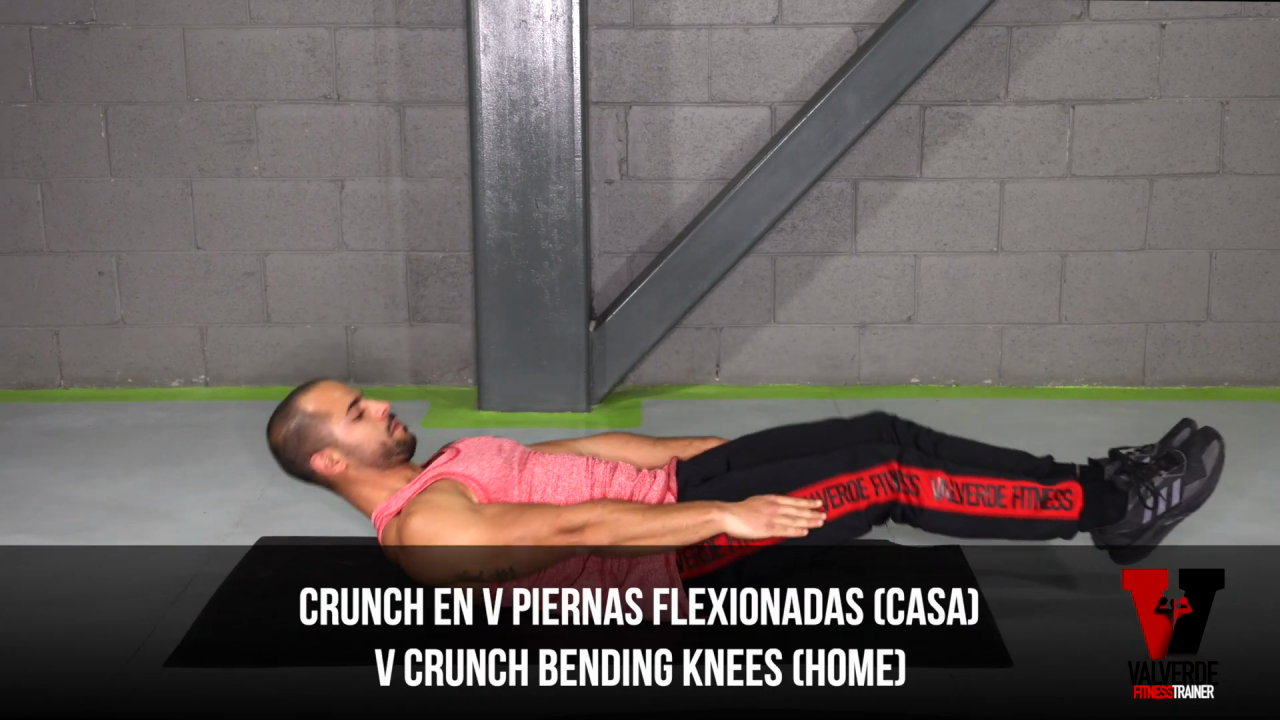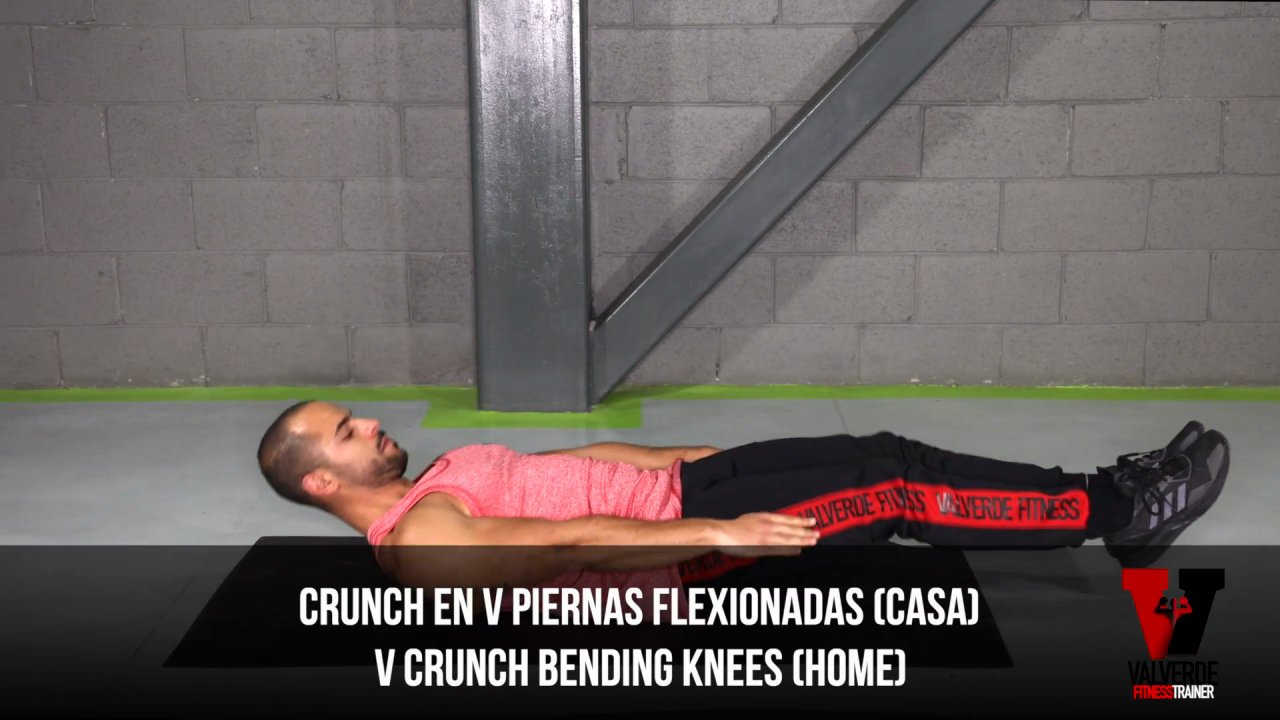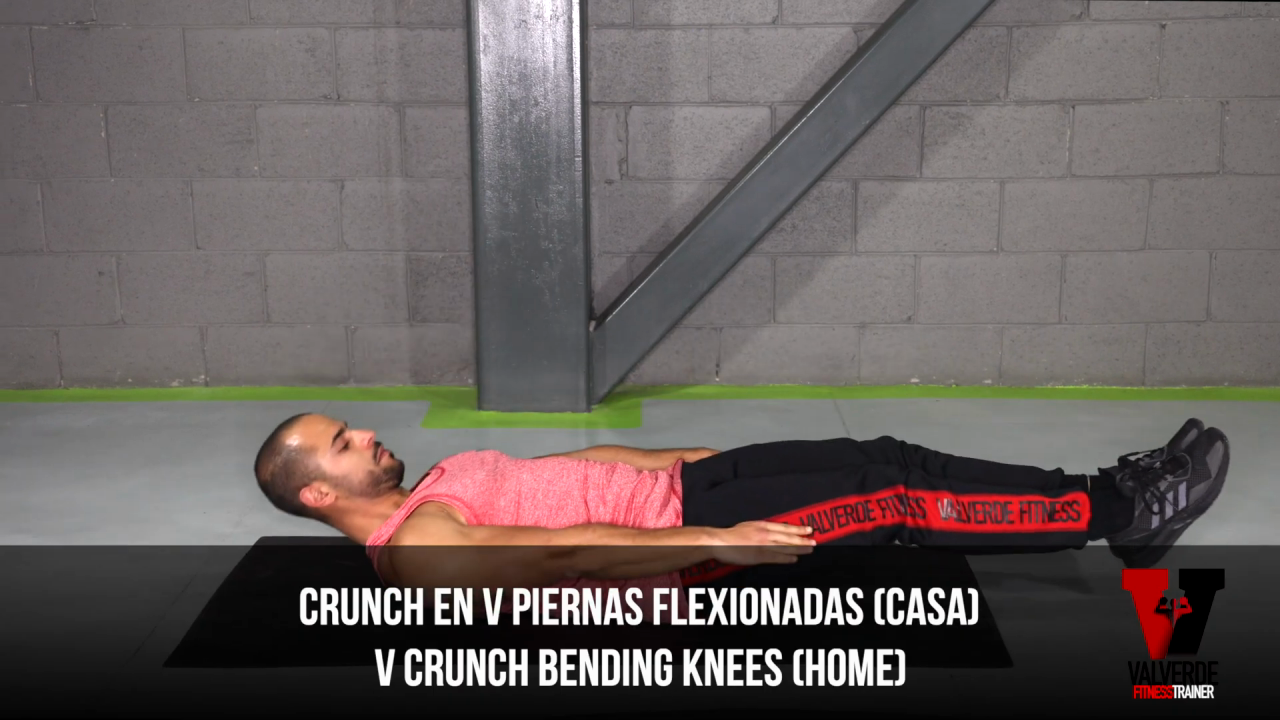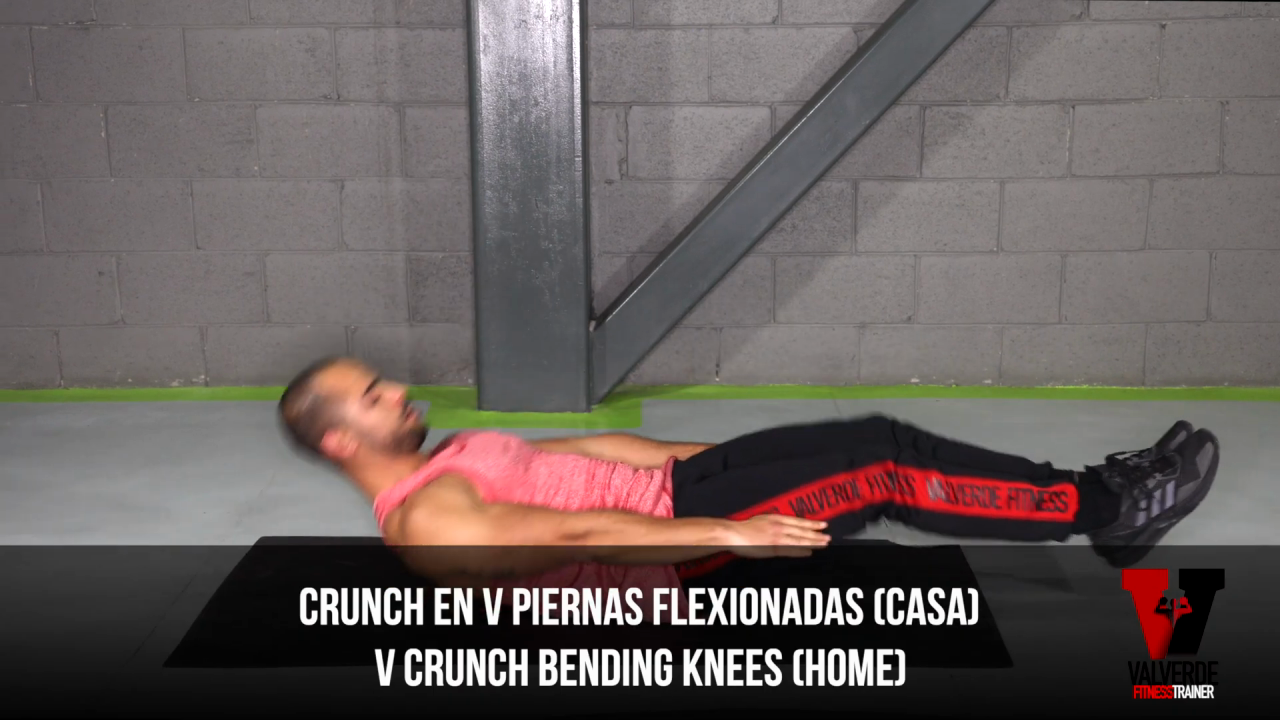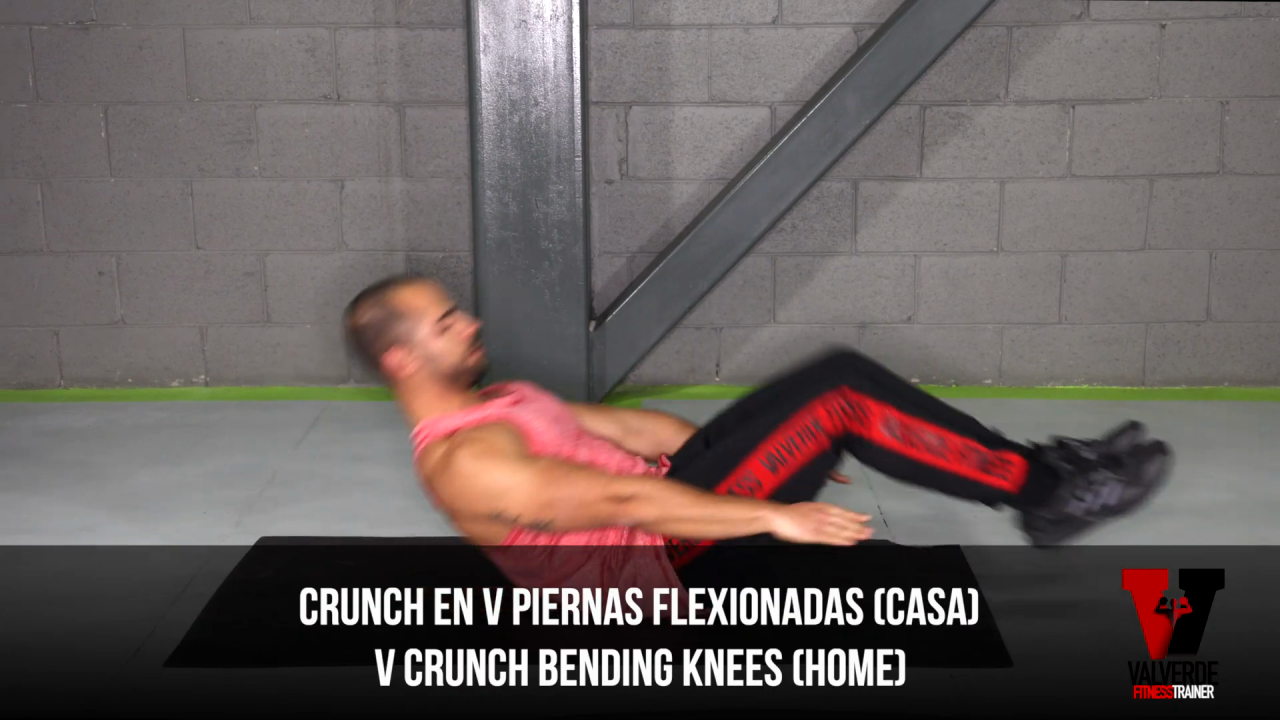
dt=0.2s
person 1, frame 1
left shoulder: (444, 471)
right shoulder: (422, 532)
left elbow: (586, 449)
right elbow: (576, 533)
left wrist: (708, 449)
right wrist: (724, 517)
left hip: (675, 483)
right hip: (675, 549)
left knee: (877, 432)
right knee: (886, 479)
left ankle: (1101, 488)
right ankle: (1114, 508)
person 1, frame 2
left shoulder: (443, 482)
right shoulder: (415, 543)
right elbow: (570, 547)
left wrist: (687, 462)
right wrist: (720, 535)
left hip: (678, 481)
right hip: (677, 544)
left knee: (885, 453)
right knee: (894, 497)
left ankle: (1111, 499)
right ankle: (1118, 515)
person 1, frame 3
left shoulder: (435, 491)
right shoulder: (412, 549)
right elbow: (567, 554)
left wrist: (682, 461)
right wrist: (717, 543)
left hip: (676, 484)
right hip: (677, 538)
left knee: (883, 458)
right knee: (893, 502)
left ankle: (1106, 496)
right ankle: (1119, 518)
person 1, frame 4
left shoulder: (445, 462)
right shoulder: (424, 522)
left elbow: (581, 450)
right elbow: (573, 538)
left wrist: (701, 456)
right wrist: (729, 537)
left hip: (670, 489)
right hip: (665, 556)
left knee: (874, 437)
right knee: (880, 474)
left ankle: (1091, 490)
right ankle: (1106, 515)
person 1, frame 5
left shoulder: (485, 408)
right shoulder: (463, 466)
left elbow: (624, 431)
right elbow: (620, 504)
left wrist: (775, 452)
right wrist: (776, 516)
left hip: (664, 515)
right hip: (667, 562)
left knee: (840, 378)
right knee: (841, 396)
left ankle: (1032, 472)
right ankle: (1042, 492)
